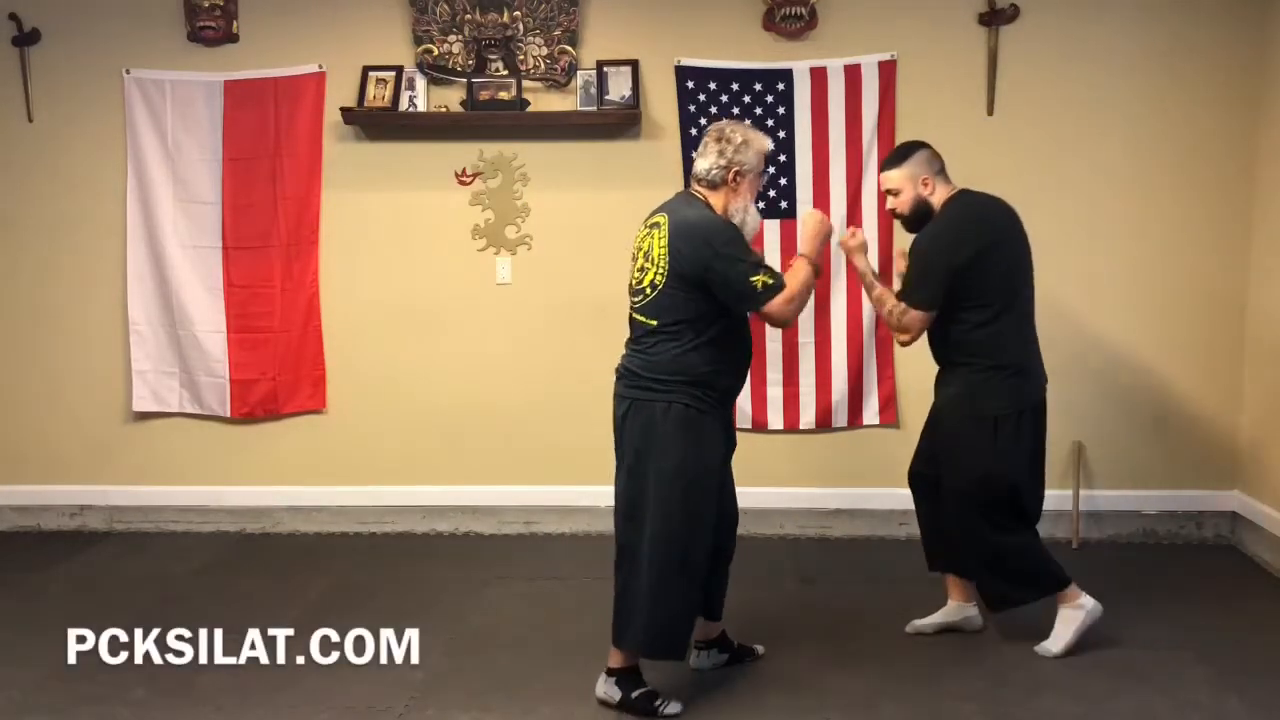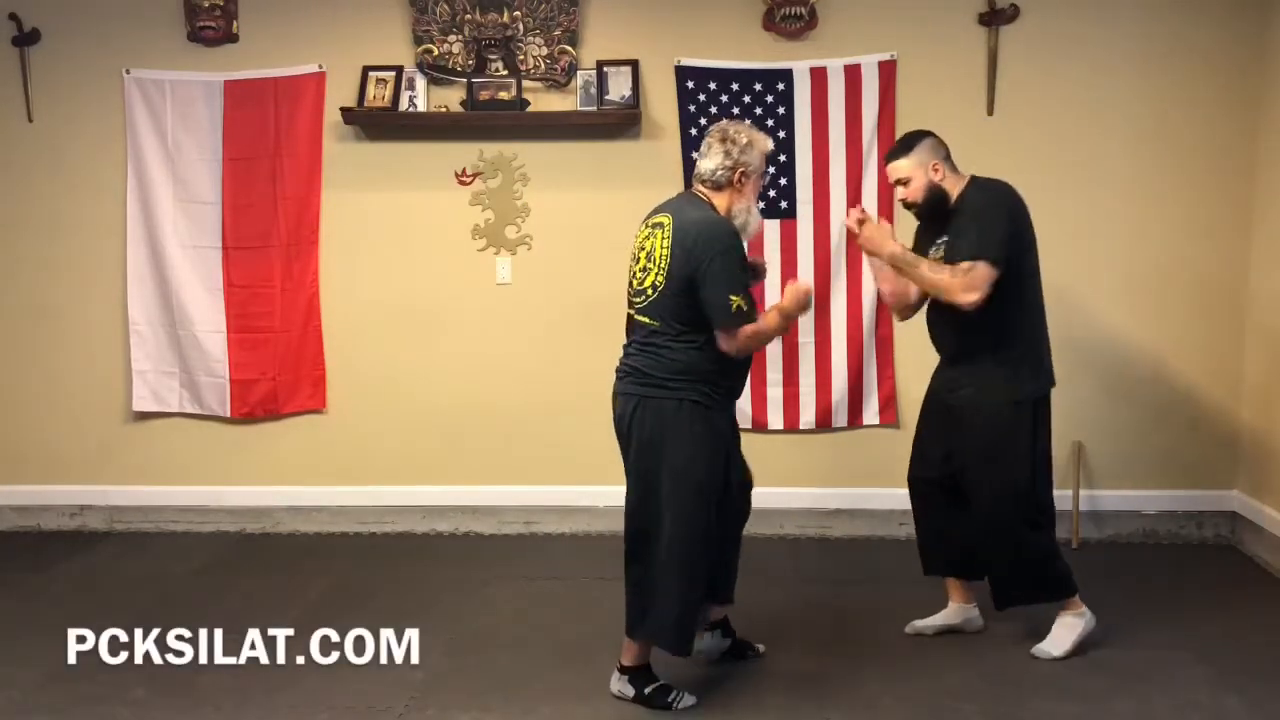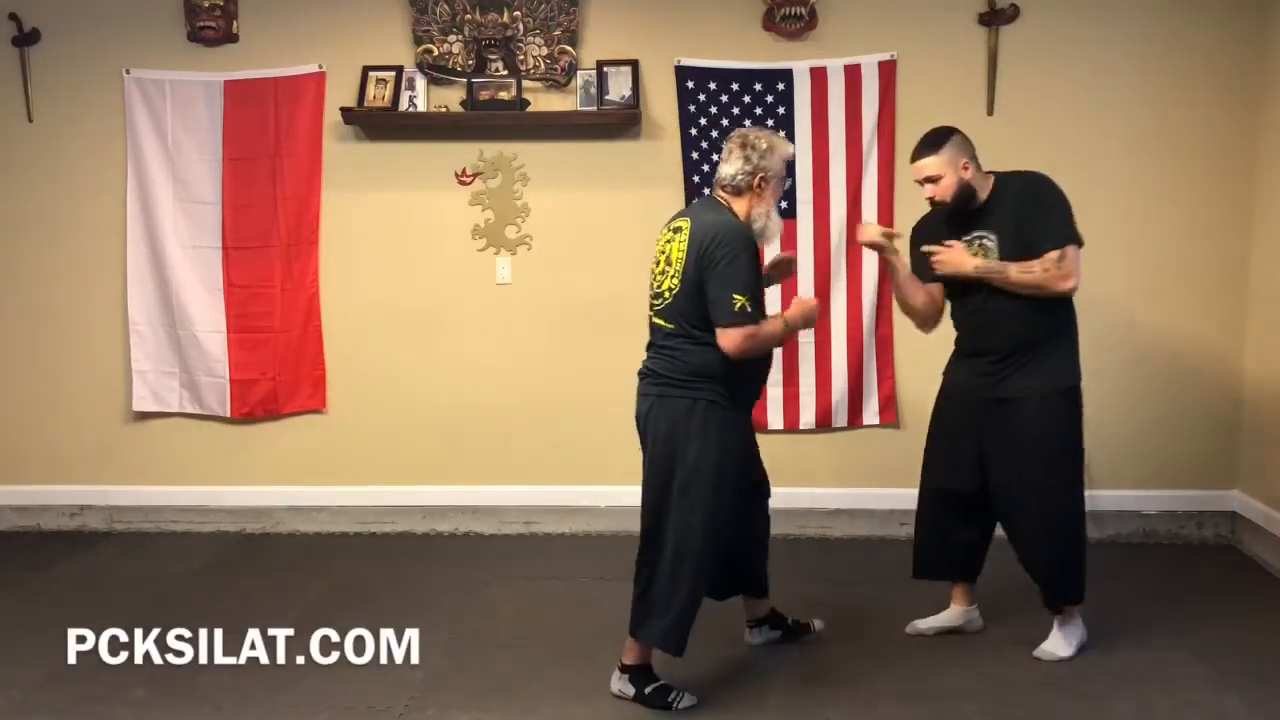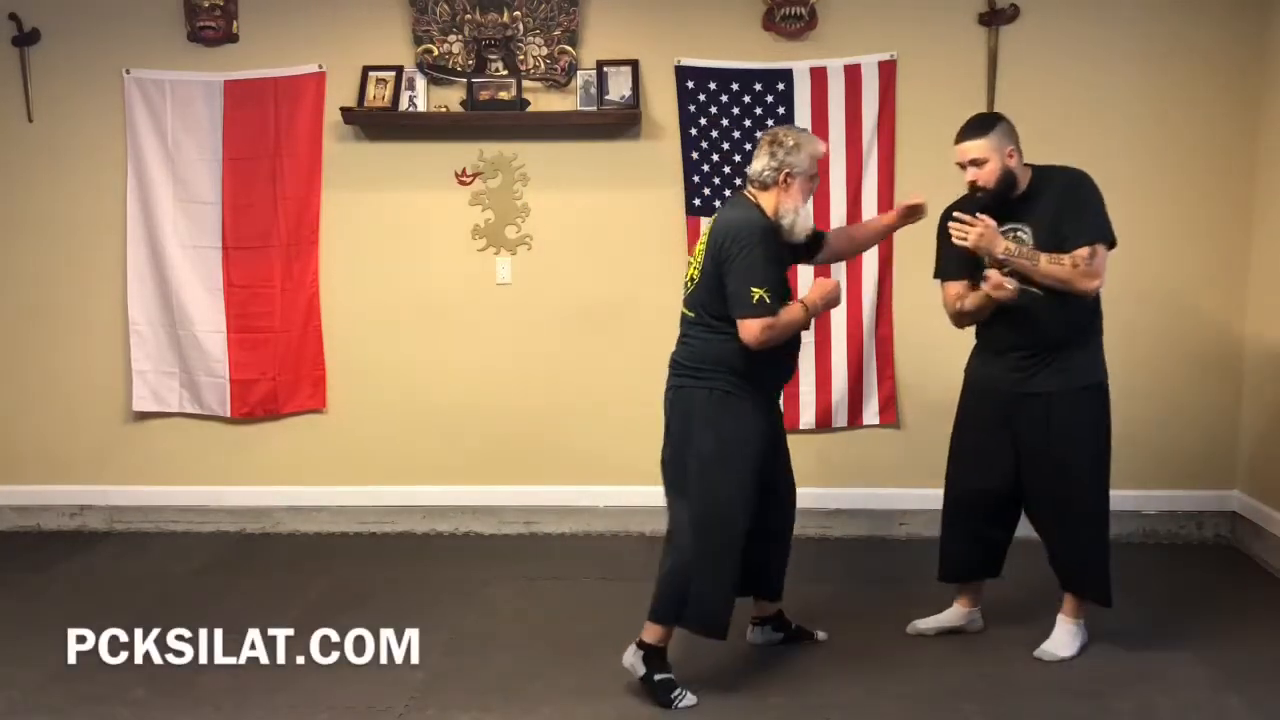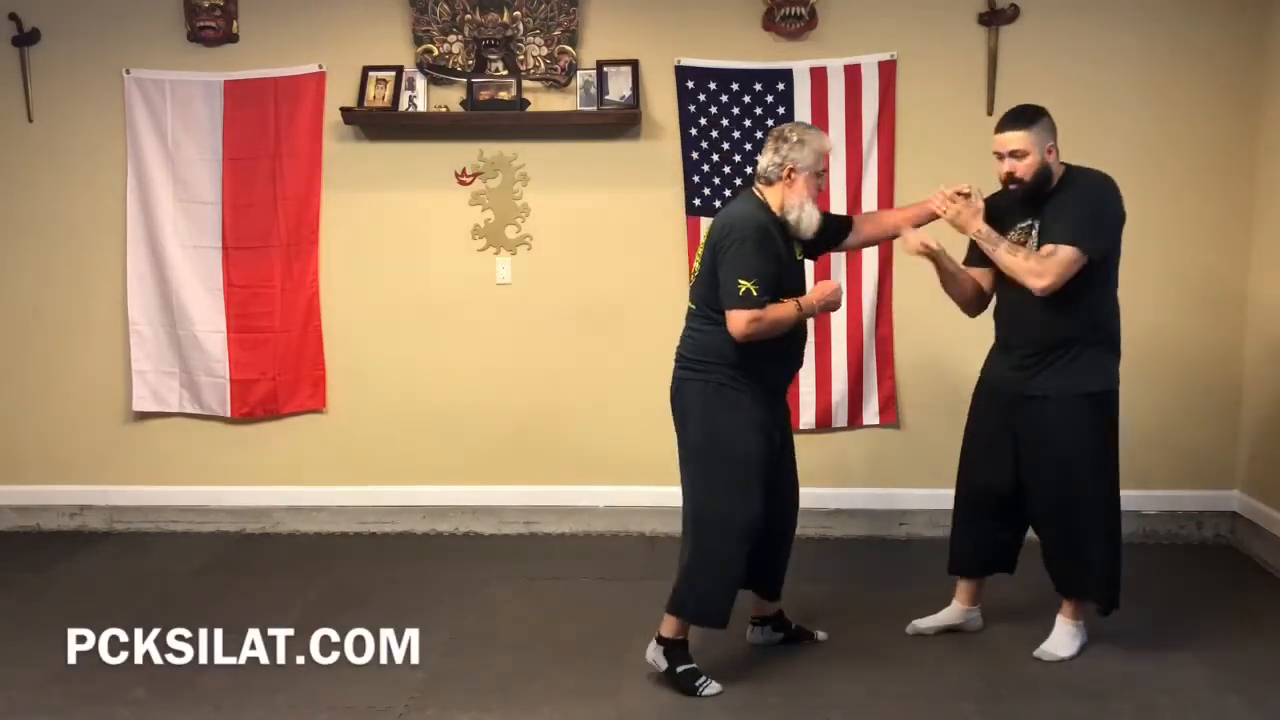
dt=0.3s
person 1, frame 1
left shoulder: (674, 215)
right shoulder: (708, 230)
right elbow: (781, 309)
left wrist: (755, 274)
right wrist: (810, 250)
left hip: (677, 402)
right hip: (668, 409)
left knee: (711, 521)
right knee: (660, 534)
left ankle: (708, 640)
person 1, frame 2
left shoulder: (667, 214)
right shoulder: (713, 233)
right elbow: (735, 341)
left wrist: (740, 281)
right wrist: (784, 310)
left hip: (659, 394)
right hip: (674, 405)
left knee: (728, 499)
right knee: (670, 530)
left ankle: (712, 628)
right ankle: (633, 668)
person 1, frame 3
left shoulder: (692, 219)
right shoulder: (730, 237)
right elbow: (736, 340)
left wrist: (764, 277)
right wrist: (792, 320)
left hip: (688, 398)
right hip: (694, 407)
left knee: (746, 502)
right knee: (681, 530)
left ankle: (763, 618)
right ankle: (633, 667)
person 1, frame 4
left shoulder: (767, 225)
right shoulder: (748, 231)
left elbow: (832, 243)
right elbow: (755, 332)
left wrist: (894, 218)
right wrist: (812, 305)
left hip: (747, 396)
right hip: (713, 397)
left knee: (771, 504)
right knee: (708, 520)
left ankle: (767, 617)
right ankle: (649, 650)
person 1, frame 5
left shoulder: (785, 224)
right shoulder: (745, 226)
left elbow: (863, 227)
right elbow: (744, 324)
left wrist: (934, 208)
right wrist: (811, 303)
left hip: (757, 391)
right hip: (718, 391)
left knee: (776, 504)
right knee: (724, 516)
left ankle: (767, 618)
right ankle: (670, 641)
person 2, frame 1
left shoulder: (942, 236)
right shoulder: (988, 212)
left elbow: (905, 327)
left wrist: (862, 265)
right wrist: (910, 277)
left hip: (989, 395)
right hip: (987, 385)
left knee: (984, 511)
right knee: (933, 484)
left ankle: (1072, 600)
right ankle: (962, 603)
person 2, frame 2
left shoulder: (991, 202)
right shoulder: (934, 223)
left elbow: (968, 292)
right elbow: (903, 303)
left wrist: (902, 256)
right wrist: (872, 244)
left hip: (1006, 386)
right hip: (956, 379)
left knee: (1007, 505)
right knee: (933, 486)
left ankle: (1073, 610)
right ankle: (961, 606)
person 2, frame 3
left shoulder: (1033, 194)
right shoulder: (934, 228)
left elbow: (1064, 277)
right elbow: (924, 316)
left wrist: (977, 266)
right wrist: (890, 254)
left hip: (1040, 382)
right hip: (969, 380)
left knee: (1043, 504)
right knee: (949, 493)
left ankle: (1068, 616)
right ankle: (962, 606)
person 2, frame 4
left shoulder: (1070, 190)
right shoulder: (960, 216)
left elbow: (1089, 276)
right elbow: (955, 310)
left wrist: (1003, 249)
right wrist: (986, 296)
left hip: (1068, 379)
right hip: (992, 377)
left knee: (1069, 499)
right knee: (973, 492)
left ankle: (1072, 617)
right ankle: (966, 606)
person 2, frame 5
left shoulder: (1092, 193)
right shoulder: (997, 206)
left elbow: (1045, 277)
right elbow: (973, 300)
left wrist: (980, 232)
right wrist: (937, 256)
left hip: (1076, 383)
right hip: (1006, 376)
left knee: (1071, 501)
right knee: (982, 490)
left ankle: (1071, 618)
right ankle: (965, 605)
